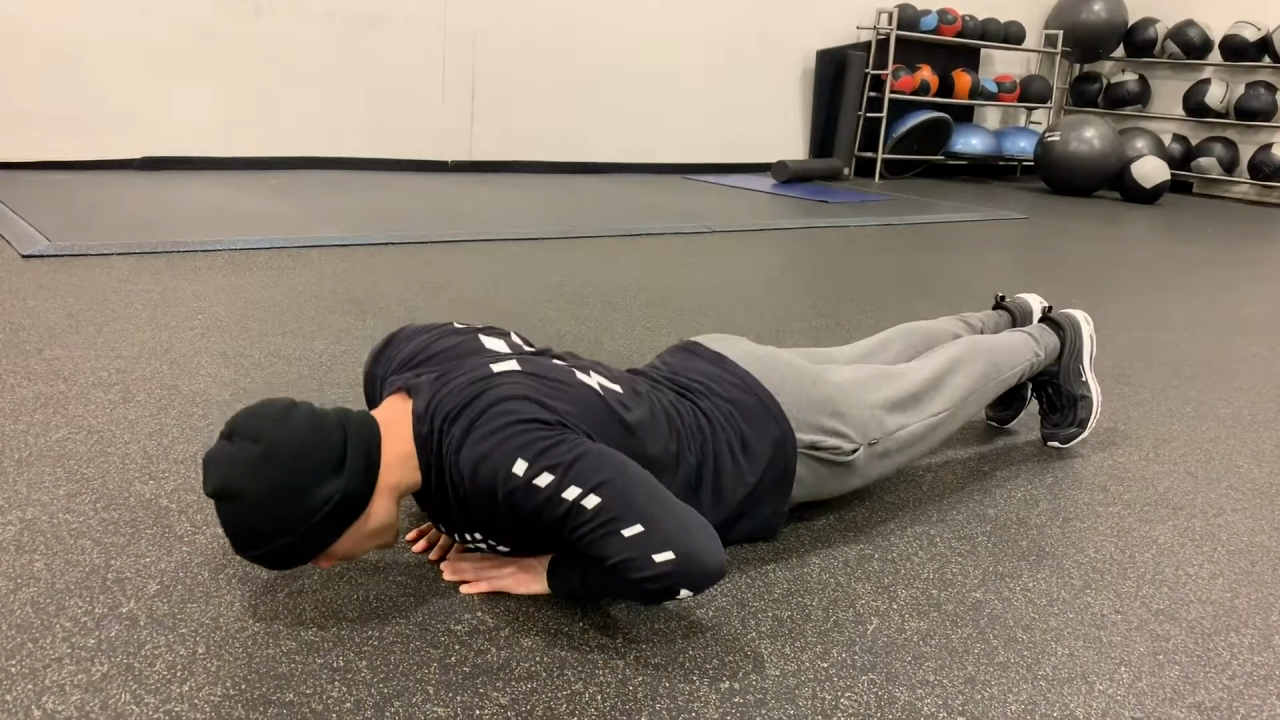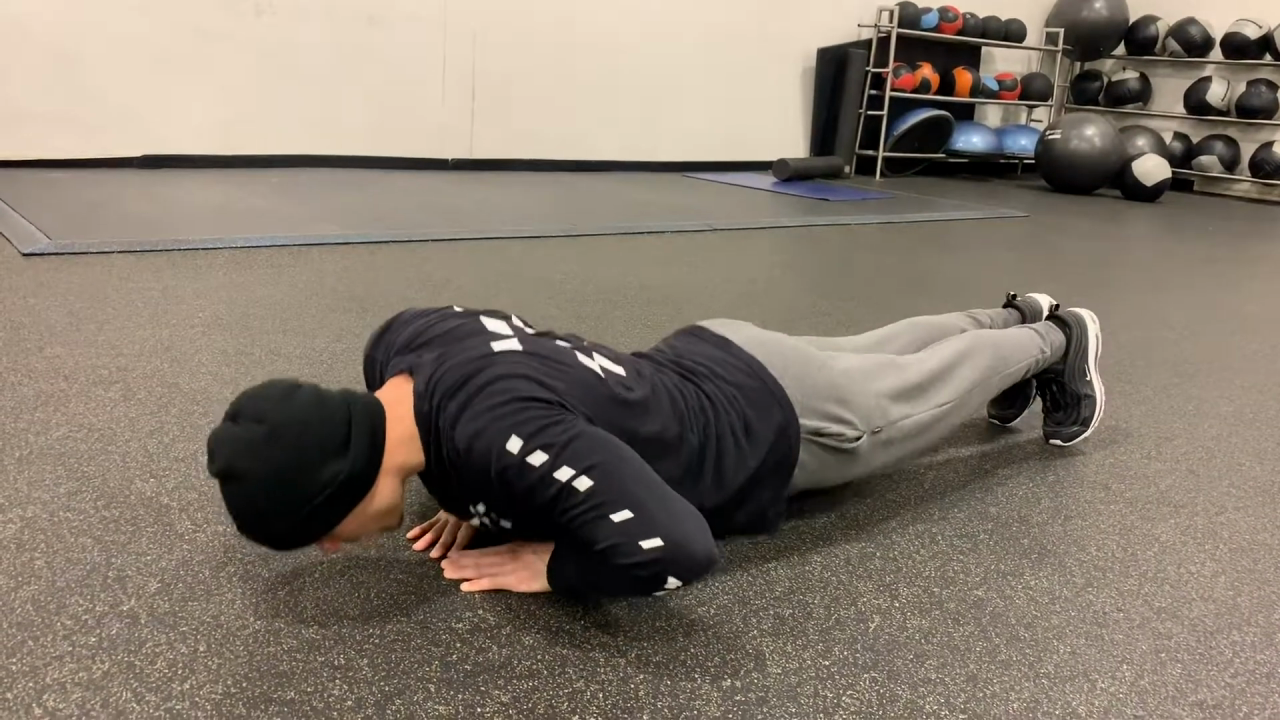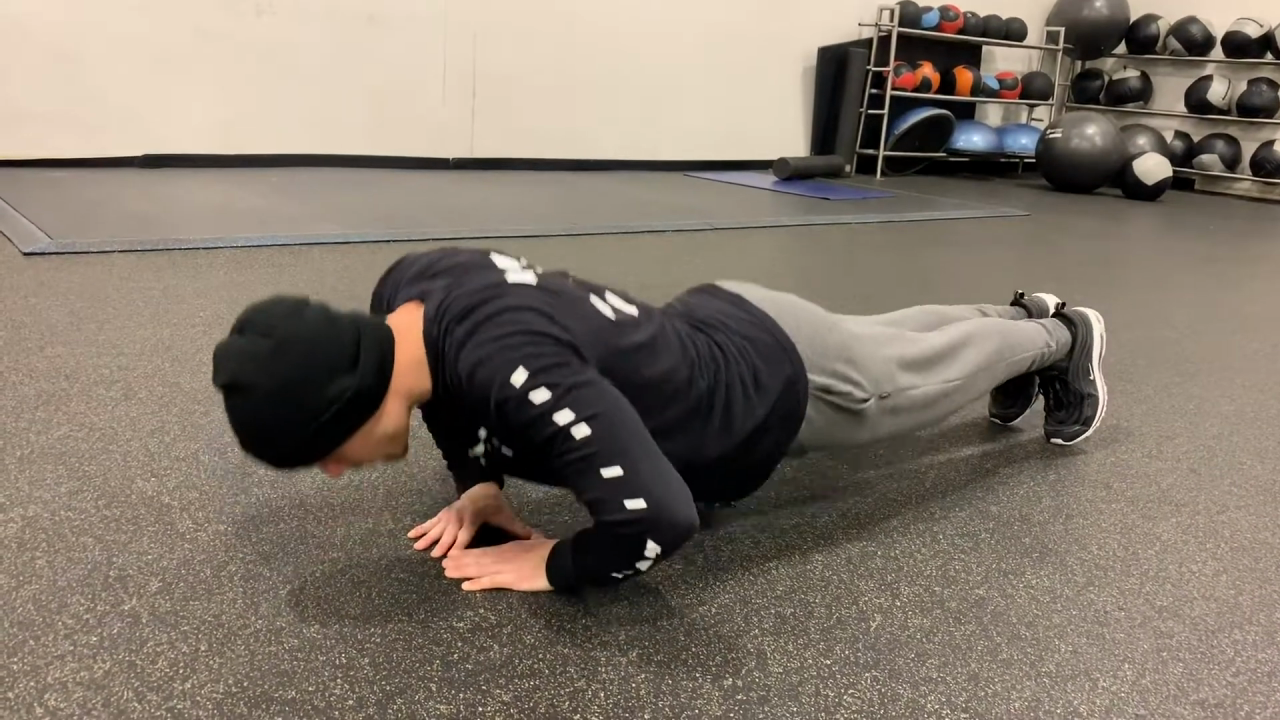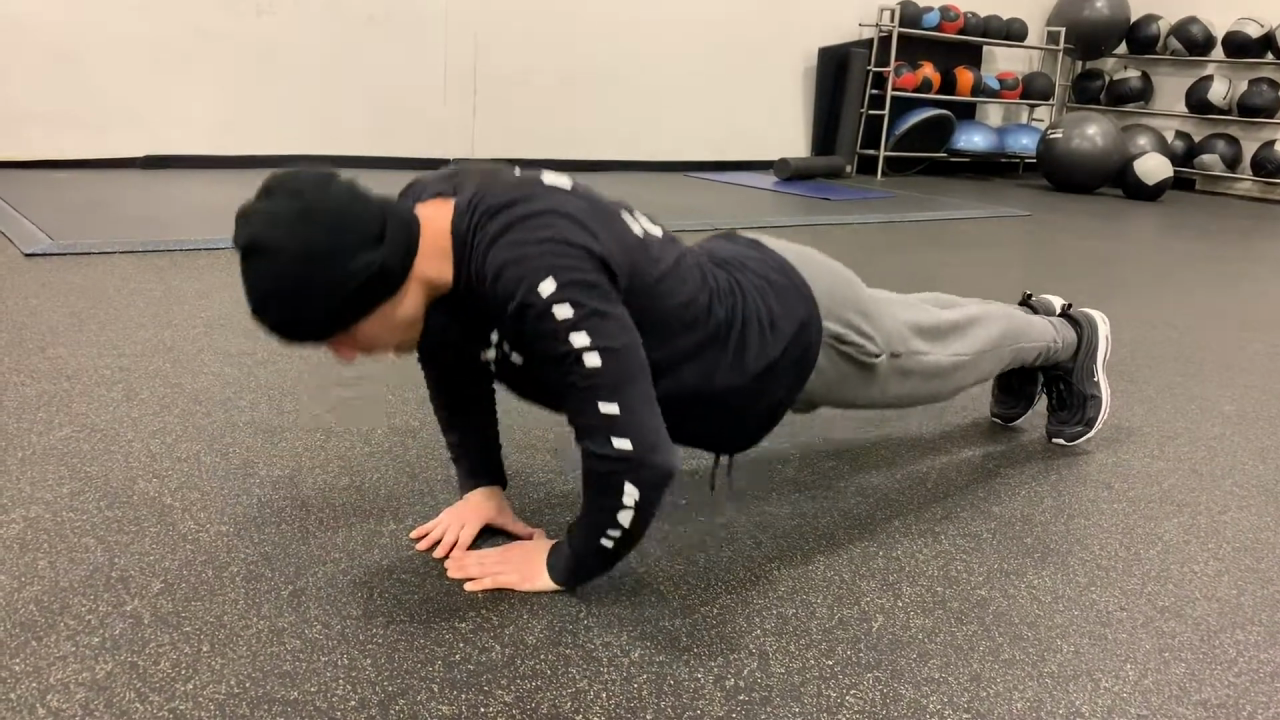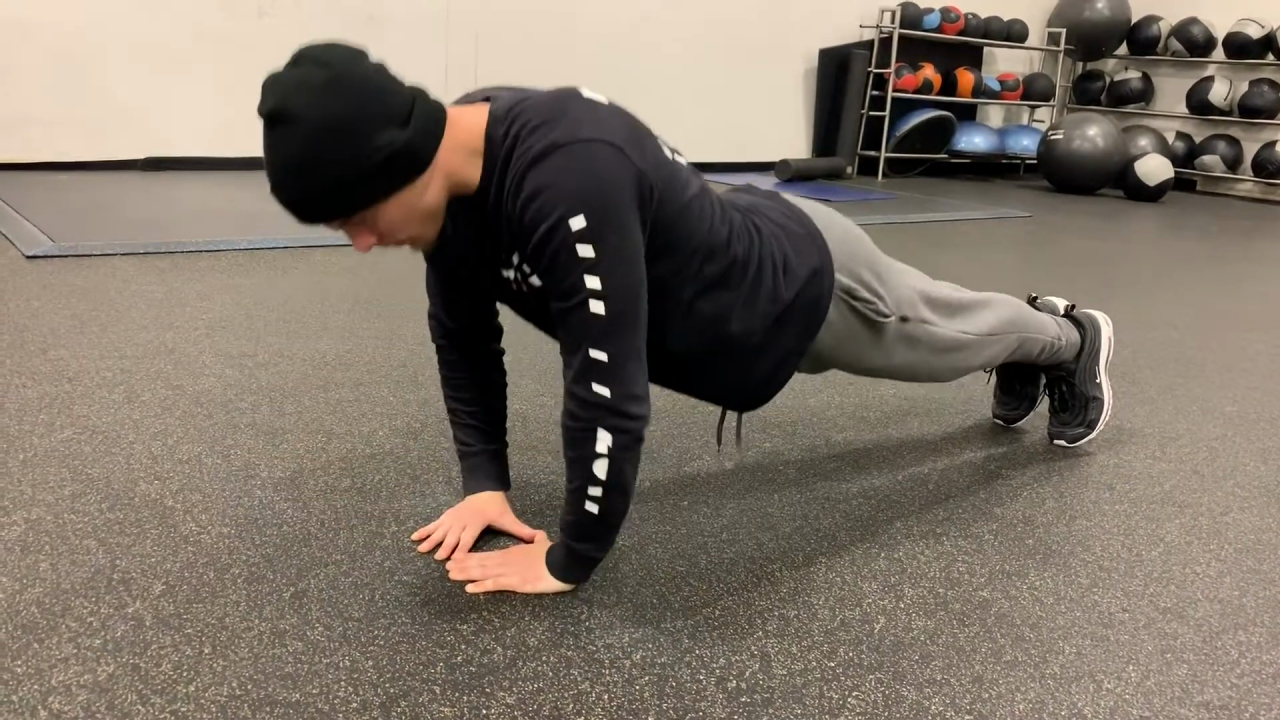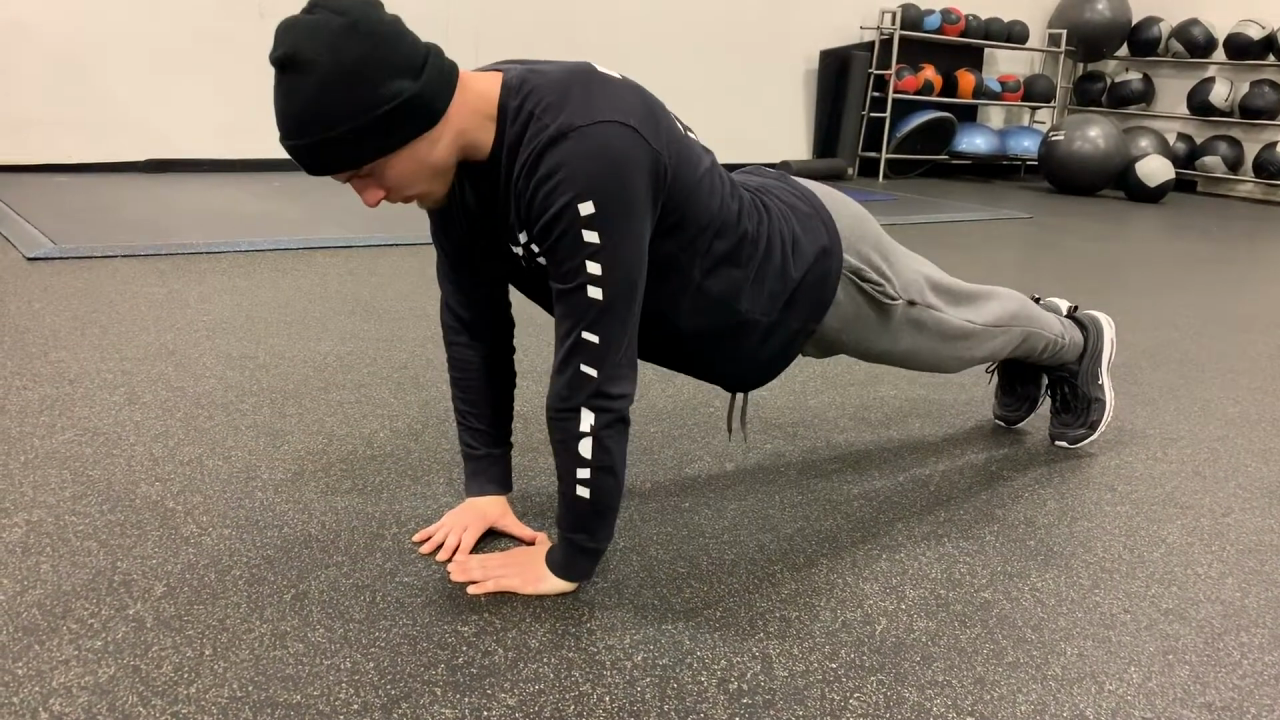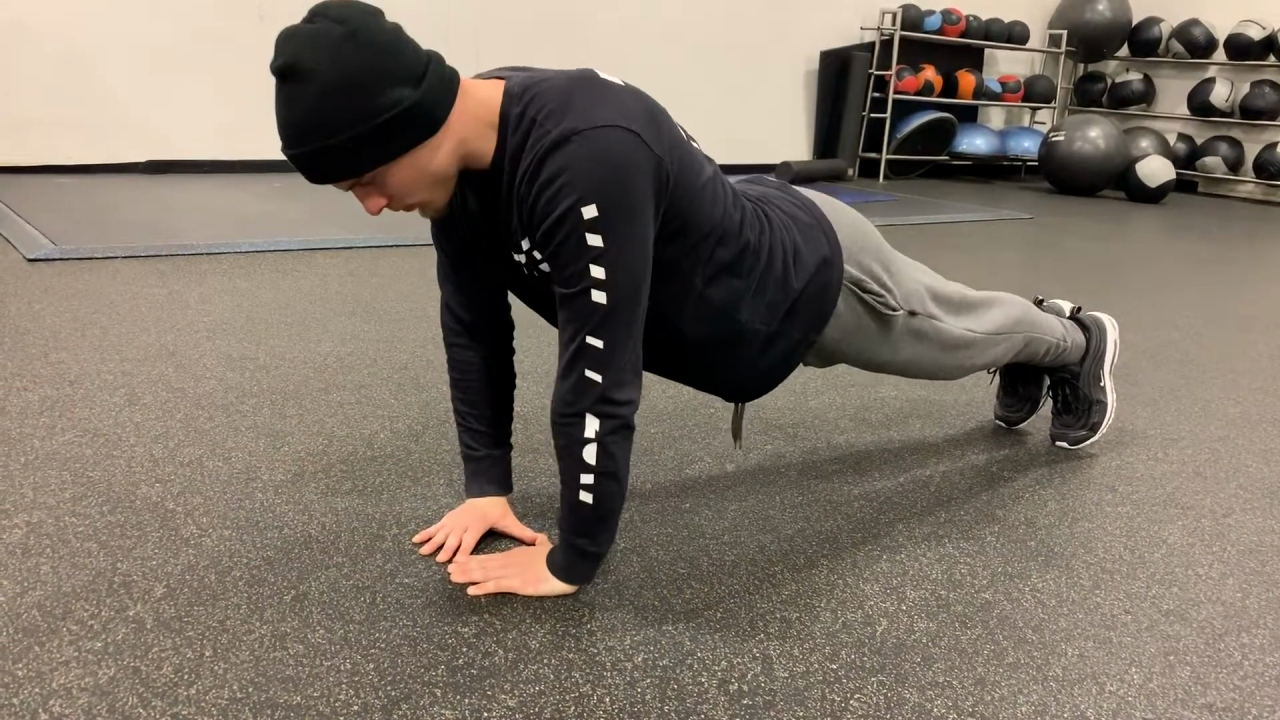
dt=0.2s
person 1, frame 1
left shoulder: (499, 454)
right shoulder: (396, 366)
left elbow: (688, 556)
left wrist: (551, 571)
left hip: (768, 440)
right hip: (701, 377)
left knee: (913, 401)
right knee: (868, 362)
left ankle: (1048, 342)
right ankle: (1000, 322)
person 1, frame 2
left shoulder: (499, 428)
right shoulder: (395, 355)
left elbow: (680, 545)
left wrist: (549, 564)
right wrist: (478, 500)
left hip: (773, 424)
right hip: (706, 365)
left knee: (917, 393)
right knee: (878, 355)
left ankle: (1056, 341)
right ankle: (1006, 321)
person 1, frame 3
left shoulder: (512, 362)
right shoulder: (403, 301)
left elbow: (660, 513)
left wrist: (554, 566)
right wrist: (479, 485)
left hip: (779, 381)
right hip: (714, 329)
left knee: (922, 375)
right knee: (890, 337)
left ankle: (1061, 340)
right ankle: (1017, 316)
person 1, frame 4
left shoulder: (537, 269)
right shoulder: (423, 229)
left elbow: (637, 455)
right elbow: (456, 365)
left wrist: (566, 564)
right wrist: (481, 487)
left hip: (792, 332)
right hip: (728, 296)
left knee: (933, 352)
right knee: (914, 330)
left ankle: (1066, 341)
right ankle: (1028, 316)
person 1, frame 5
left shoulder: (571, 176)
right shoulder: (450, 162)
left elbow: (608, 392)
right elbow: (463, 334)
left wrist: (570, 562)
right wrist: (485, 484)
left hip: (803, 287)
right hip: (738, 263)
left knee: (948, 338)
right knee: (946, 344)
left ankle: (1069, 341)
right ankle: (1033, 323)
person 1, frame 6
left shoulder: (586, 148)
right shoulder: (460, 140)
left elbow: (594, 371)
right elbow: (474, 321)
left wrist: (569, 561)
right wrist: (487, 486)
left hip: (810, 266)
right hip: (743, 256)
left knee: (953, 329)
right knee: (948, 335)
left ankle: (1073, 342)
right ankle: (1037, 334)
person 1, frame 7
left shoulder: (588, 155)
right shoulder: (462, 146)
left elbow: (600, 378)
right elbow: (474, 327)
left wrist: (570, 562)
right wrist: (487, 488)
left hip: (810, 277)
right hip: (744, 262)
left knee: (953, 336)
right knee: (949, 338)
left ankle: (1076, 343)
right ankle: (1041, 334)
